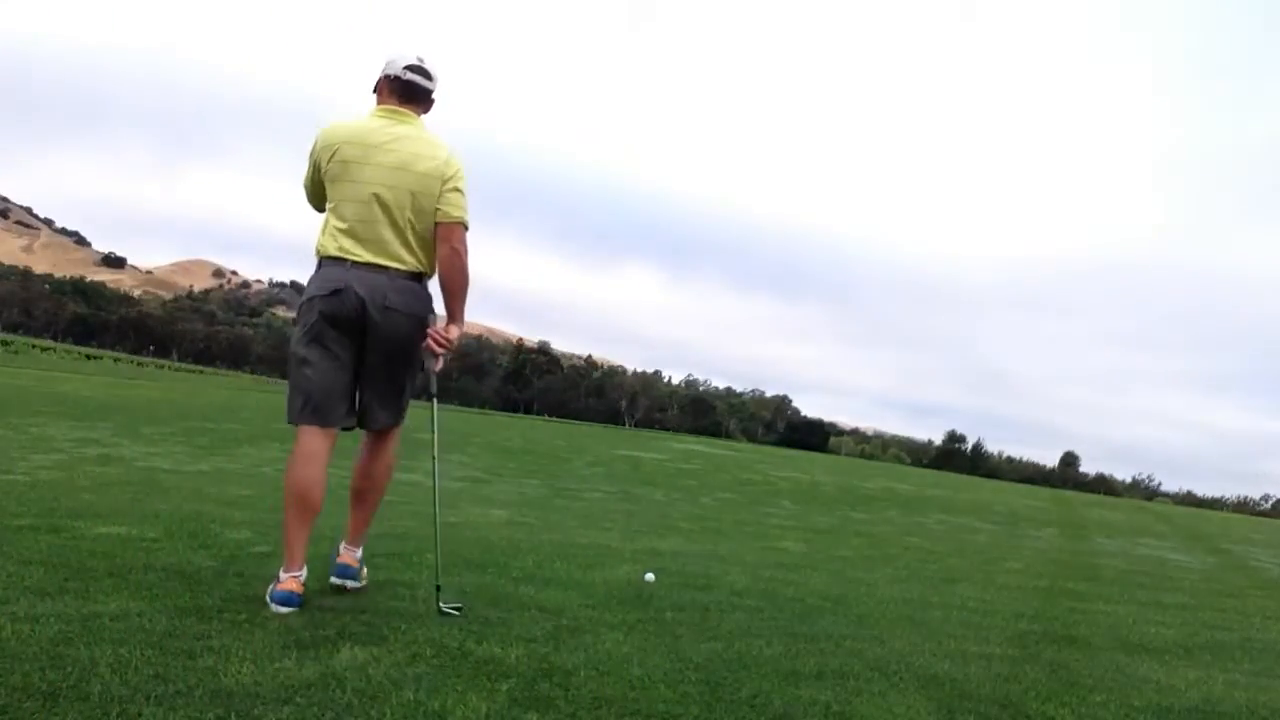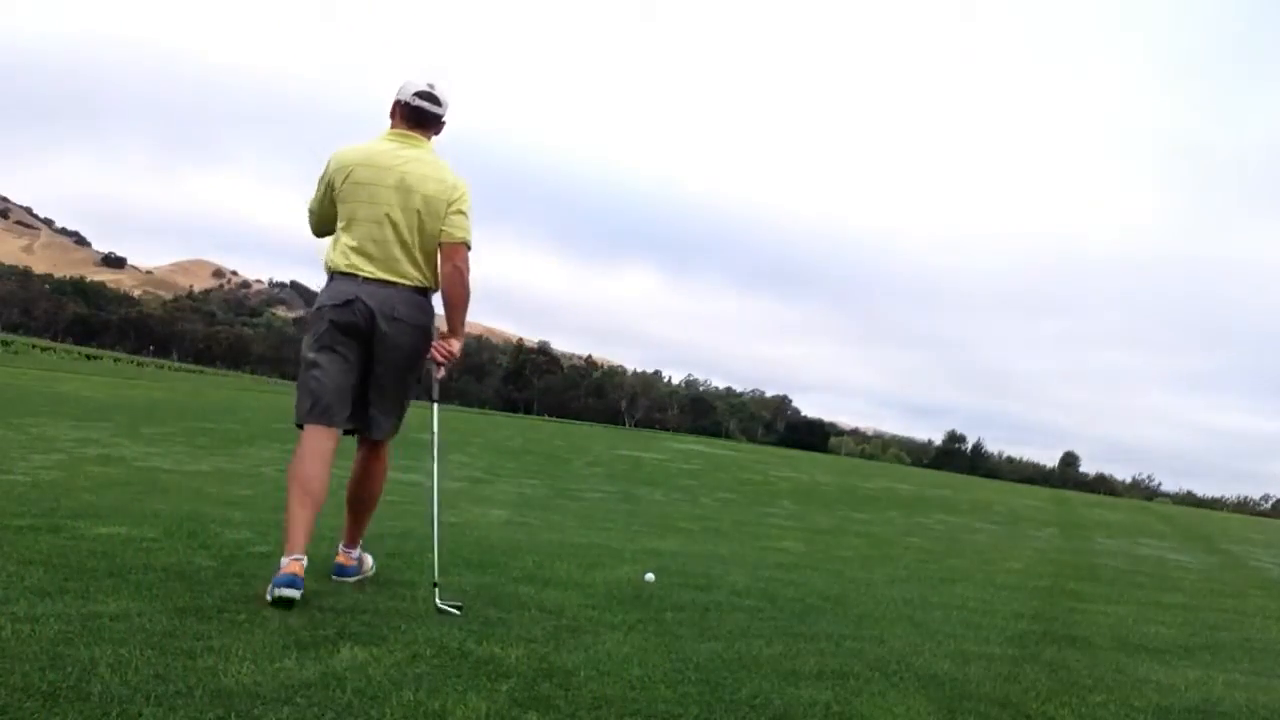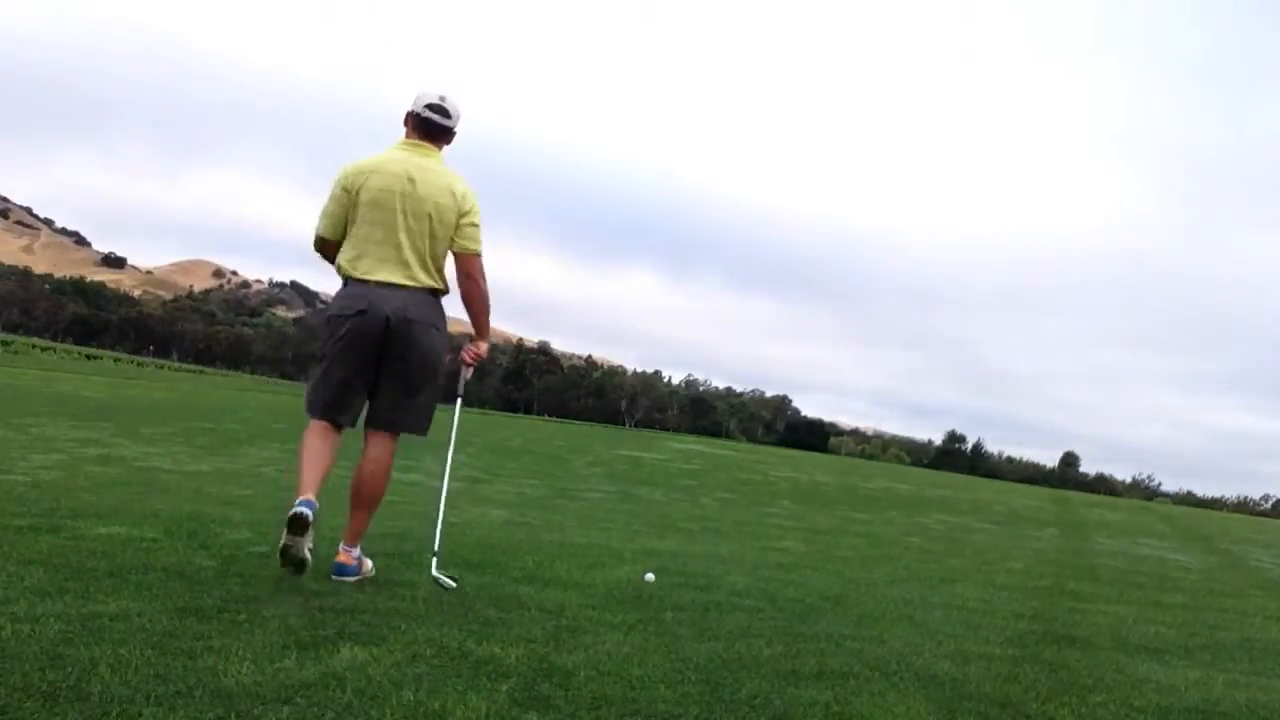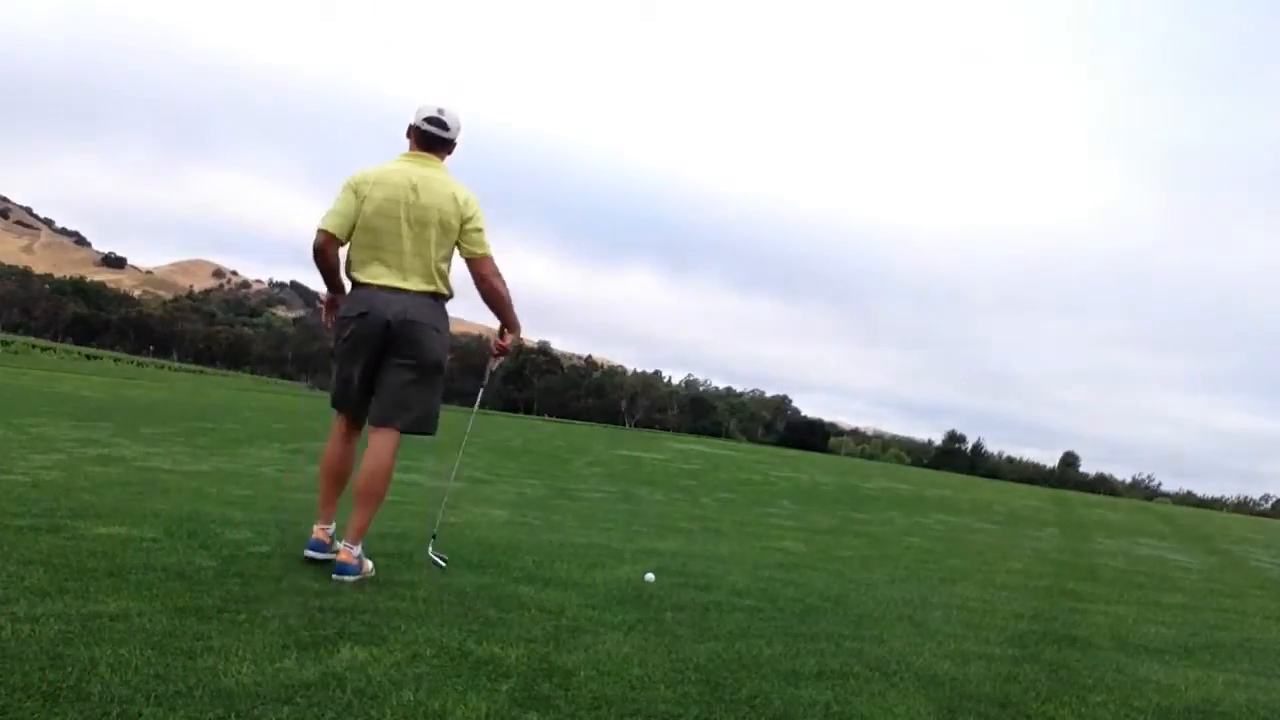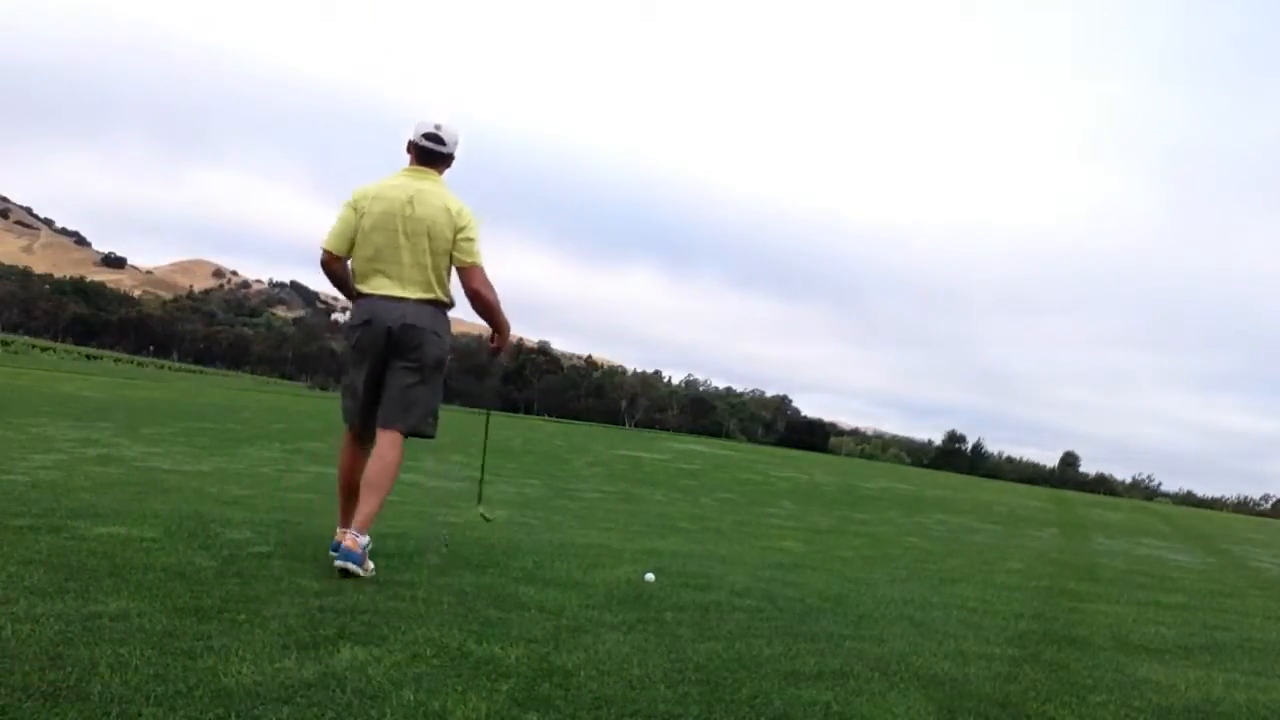
dt=0.2s
person 1, frame 1
left shoulder: (335, 137)
right shoulder: (442, 158)
right elbow: (452, 247)
right wrist: (453, 319)
left hip: (335, 284)
right hip: (402, 297)
left knee: (316, 431)
right knee: (383, 430)
left ankle: (291, 576)
right ankle: (350, 551)
person 1, frame 2
left shoulder: (347, 160)
right shoulder: (449, 182)
left elbow: (319, 225)
right elbow: (455, 265)
right wrist: (454, 333)
left hip: (344, 297)
right hip: (407, 310)
left knee: (319, 431)
right knee: (376, 438)
left ankle: (293, 561)
right ankle: (350, 553)
person 1, frame 3
left shoulder: (360, 170)
right shoulder: (458, 192)
left elbow: (324, 244)
right elbow: (471, 272)
right wrist: (481, 335)
left hip: (358, 302)
right hip: (420, 313)
left knee: (326, 418)
right knee: (383, 436)
left ankle: (305, 503)
right ankle: (349, 551)
person 1, frame 4
left shoulder: (365, 180)
right shoulder: (459, 198)
left elbow: (324, 243)
right elbow: (485, 273)
left wrist: (335, 291)
right wrist: (510, 325)
left hip: (364, 306)
right hip: (423, 315)
left knee: (346, 419)
right knee: (385, 432)
left ankle: (322, 530)
right ankle: (350, 549)
person 1, frame 5
left shoulder: (366, 196)
right shoulder: (455, 210)
left elbow: (331, 259)
right elbow: (475, 284)
right wrist: (502, 327)
left hip: (370, 315)
right hip: (424, 323)
left knee: (359, 431)
right knee: (392, 436)
left ankle: (346, 532)
right ankle: (355, 539)
